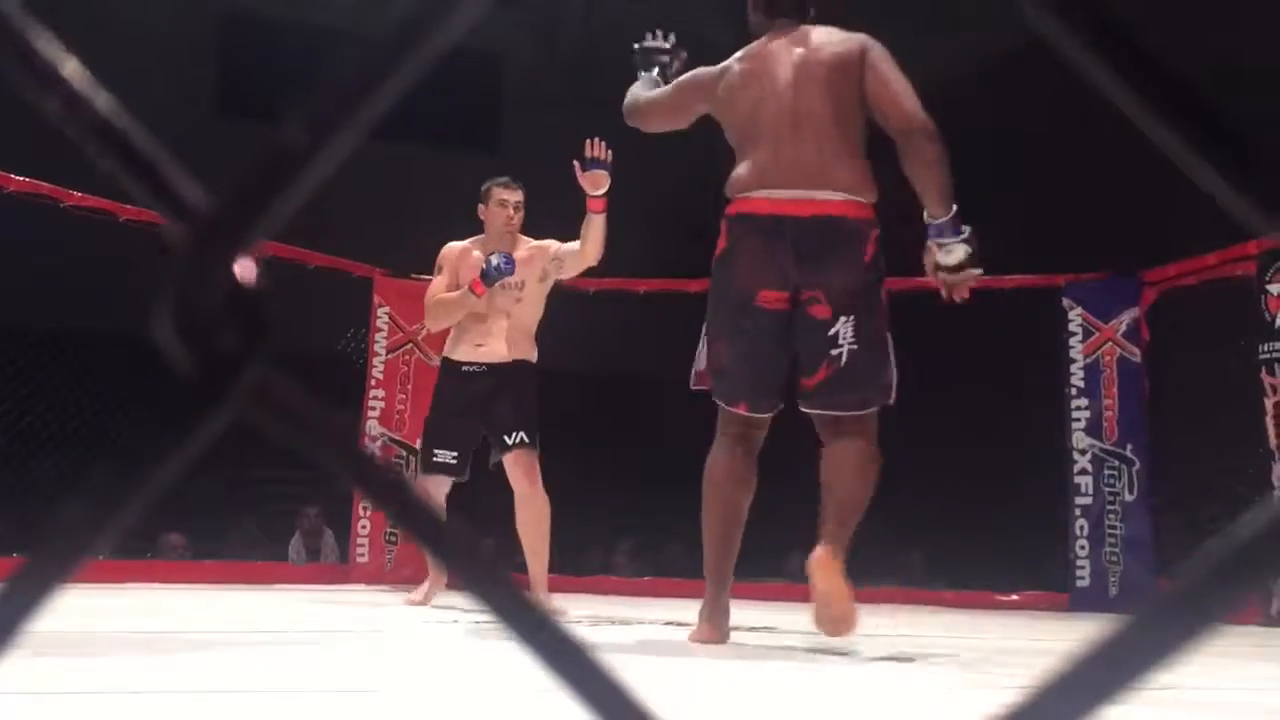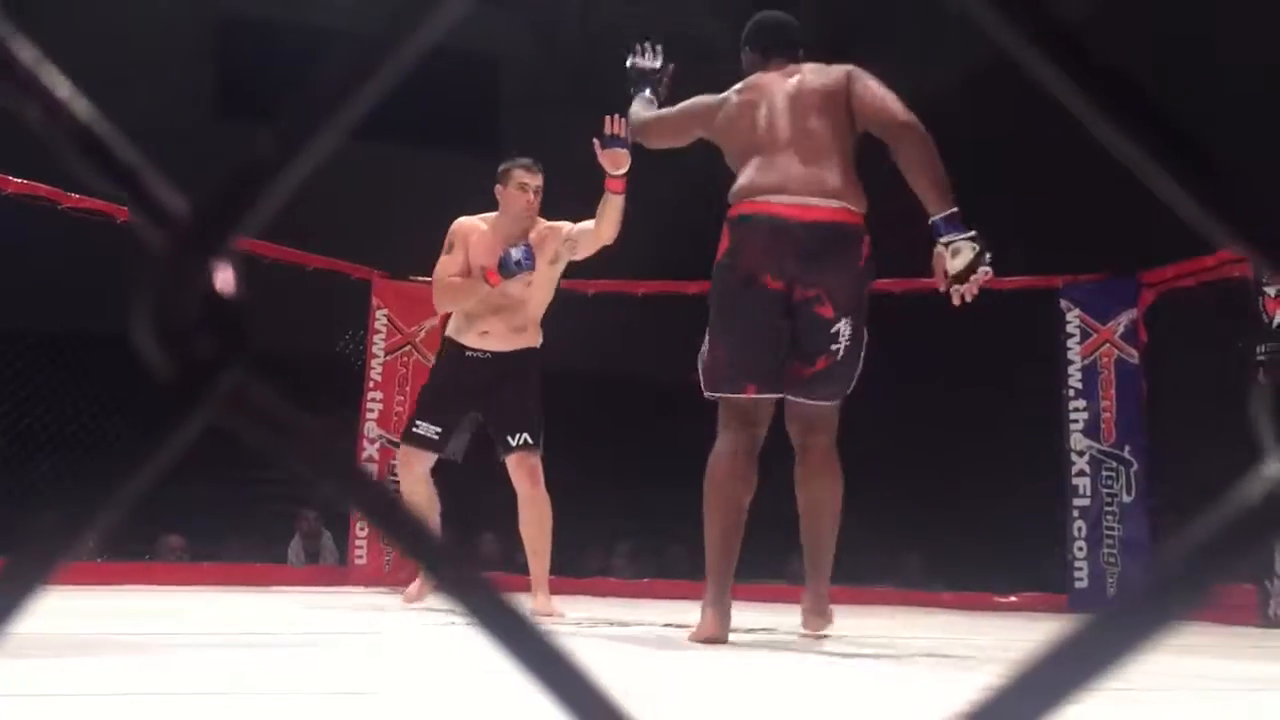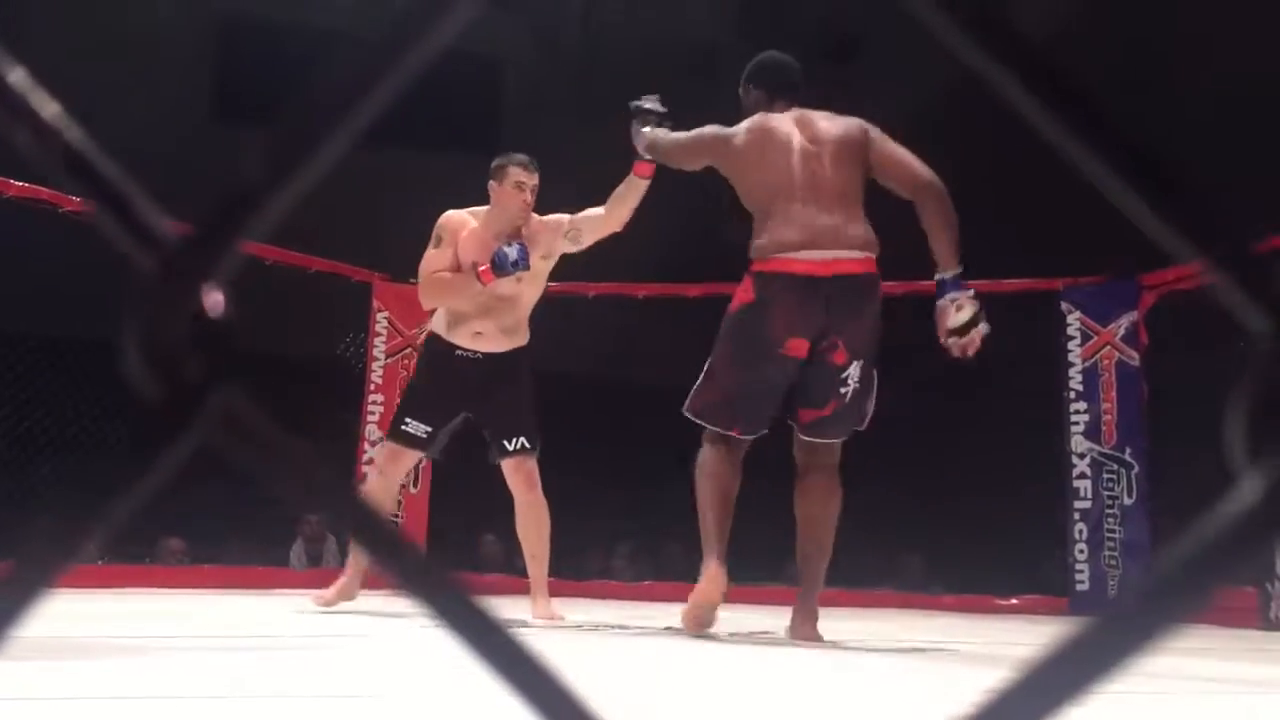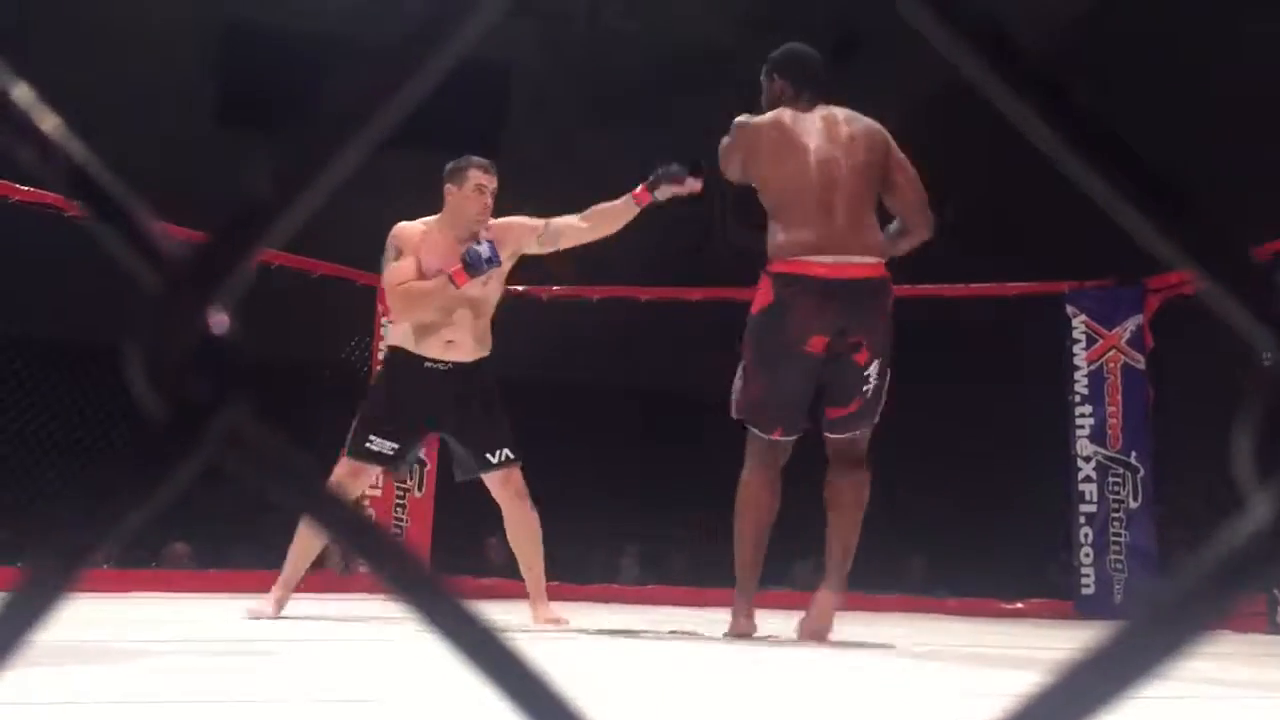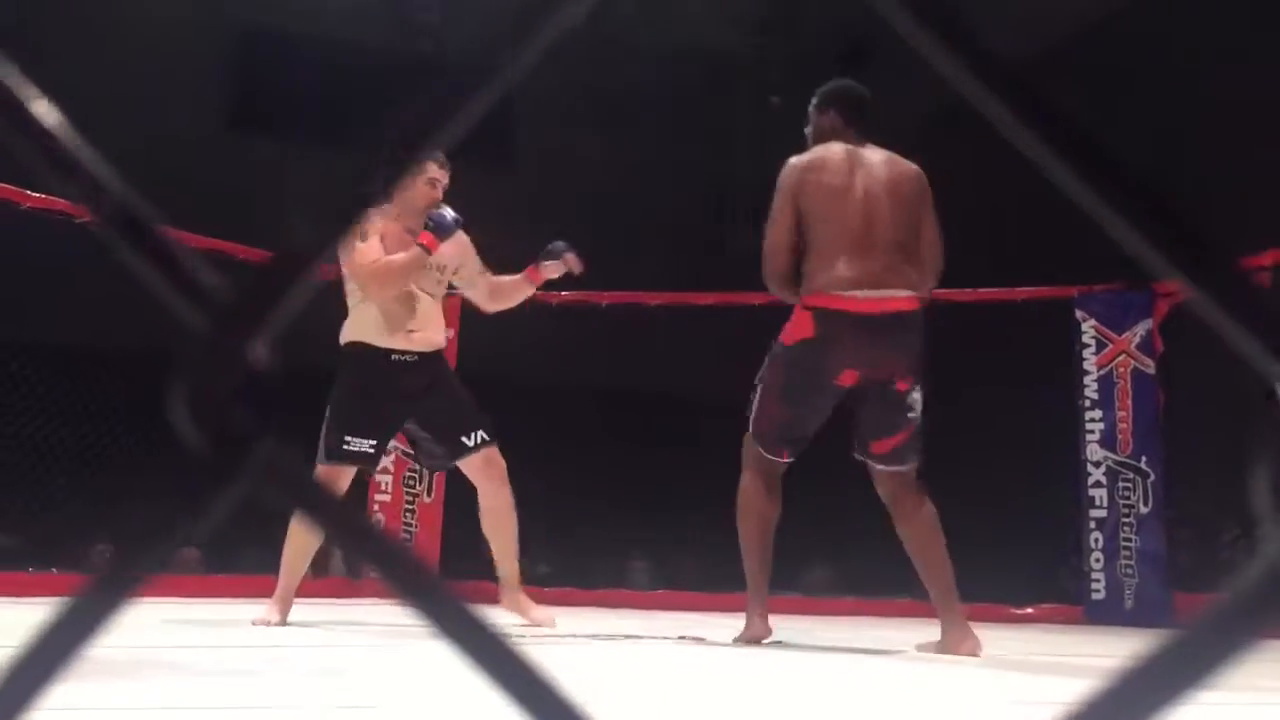
dt=0.2s
person 1, frame 1
left shoulder: (721, 75)
left elbow: (637, 112)
right elbow: (916, 132)
left wrist: (652, 69)
right wrist: (946, 227)
left hip: (754, 233)
right hip: (840, 232)
left knee: (738, 430)
right knee: (852, 425)
left ankle: (714, 608)
right ankle: (832, 548)
person 1, frame 2
left shoulder: (721, 105)
right shoulder: (843, 79)
left elbow: (641, 128)
right elbow: (904, 129)
left wrist: (644, 87)
right wrist: (950, 225)
left hip: (757, 233)
right hip: (837, 238)
left knee: (739, 424)
right knee: (815, 431)
left ankle: (716, 601)
right ankle: (816, 598)
person 1, frame 3
left shoulder: (731, 139)
right shoulder: (852, 130)
left elbow: (660, 145)
right elbow: (931, 192)
left wrist: (644, 130)
right wrist: (952, 284)
left hip: (779, 286)
right hip: (855, 286)
left knee: (722, 440)
right knee: (820, 460)
left ankle: (713, 566)
right ankle: (805, 613)
person 1, frame 4
left shoulder: (754, 129)
right shoulder: (869, 131)
left elbow: (732, 169)
right elbow: (920, 222)
left hip: (795, 289)
right hip: (866, 291)
left knee: (765, 452)
right knee: (847, 451)
left ankle: (743, 610)
right ankle: (830, 591)
person 1, frame 5
left shoulder: (803, 168)
right shoulder: (911, 176)
left elbow: (776, 264)
right elbow: (929, 271)
left hip: (828, 321)
right hip: (898, 325)
left knee: (762, 460)
right knee: (899, 484)
left ankle: (757, 612)
right ankle: (956, 625)
person 2, frame 1
left shoulder: (543, 256)
right shoulder: (454, 255)
left elbow: (589, 256)
right elbow: (432, 318)
left wrist: (597, 196)
right wrist: (481, 286)
left hip: (511, 377)
right hip: (456, 376)
left knee: (524, 470)
right knee: (432, 487)
left ankle: (540, 589)
right ankle: (437, 574)
person 2, frame 2
left shoulder: (558, 238)
right shoulder: (465, 230)
left elbow: (605, 232)
right elbow: (441, 299)
left wrist: (616, 174)
right wrist: (496, 275)
left hip: (514, 367)
right hip: (458, 360)
left knee: (526, 473)
right knee: (411, 462)
left ankle: (541, 591)
person 2, frame 3
left shoulder: (550, 233)
right shoulder: (453, 225)
left elbow: (610, 218)
right elbow: (428, 294)
left wrist: (643, 166)
right wrist: (489, 272)
left hip: (504, 367)
right hip: (444, 359)
left knee: (523, 476)
right knee: (390, 463)
left ankle: (540, 595)
right ankle: (354, 574)
person 2, frame 4
left shoulder: (506, 236)
right shoulder: (408, 235)
left elbow: (582, 226)
right elbow: (399, 305)
left wrist: (645, 193)
right wrist: (460, 274)
left hip: (471, 377)
right hip: (409, 373)
left knee: (512, 488)
right knee: (349, 477)
left ankle: (541, 601)
right ankle: (282, 590)
person 2, frame 5
left shoulder: (452, 237)
right shoulder: (361, 224)
left elbow: (492, 297)
right elbow: (376, 284)
left wrist: (541, 274)
right wrist: (428, 241)
left hip: (429, 368)
right hip: (369, 365)
left knee: (492, 472)
right knee: (330, 480)
left ankle: (512, 590)
right ankle: (281, 598)
